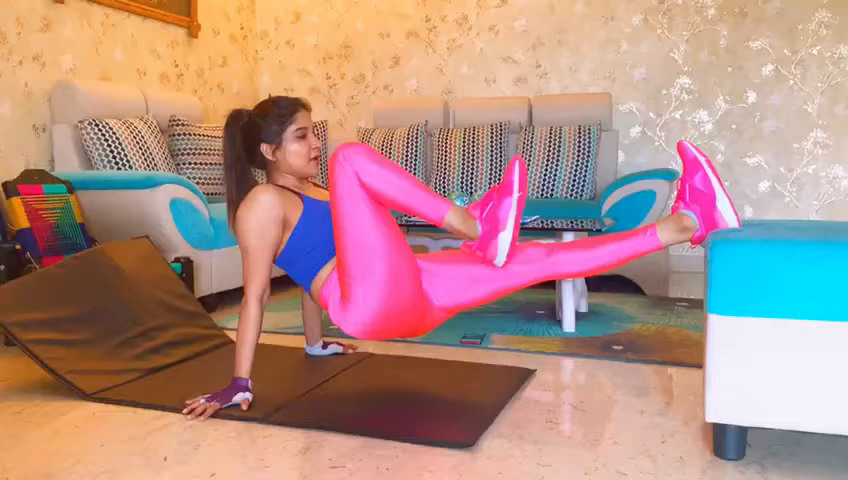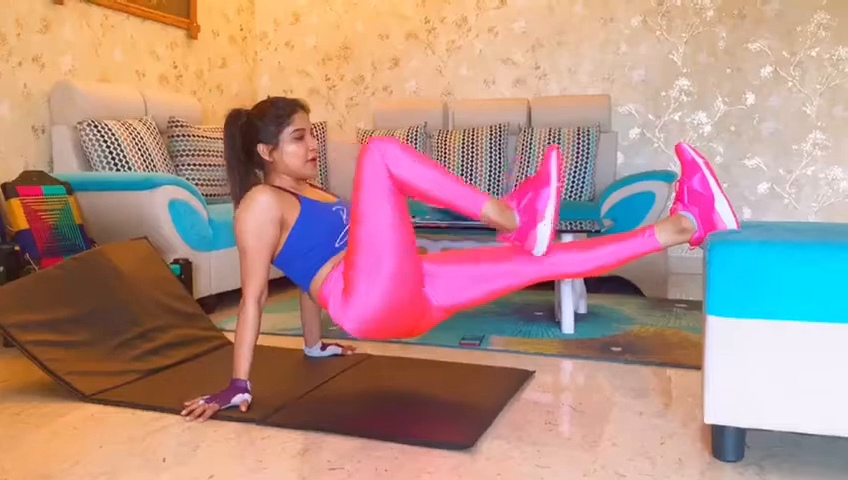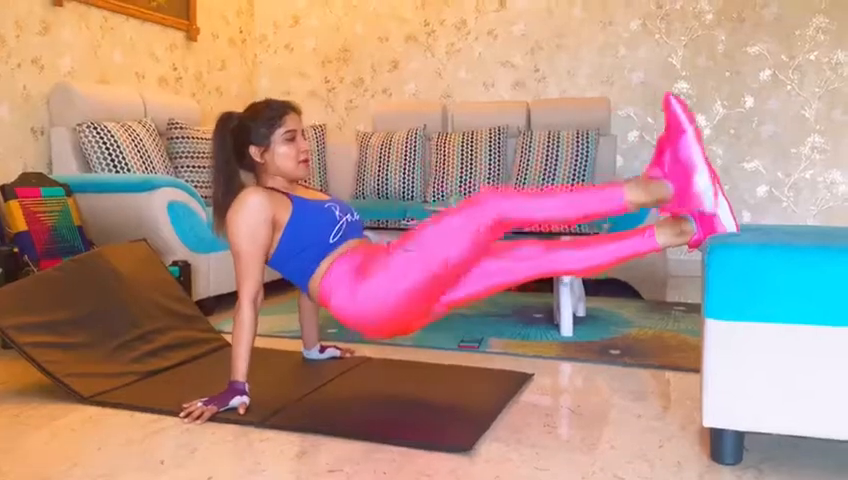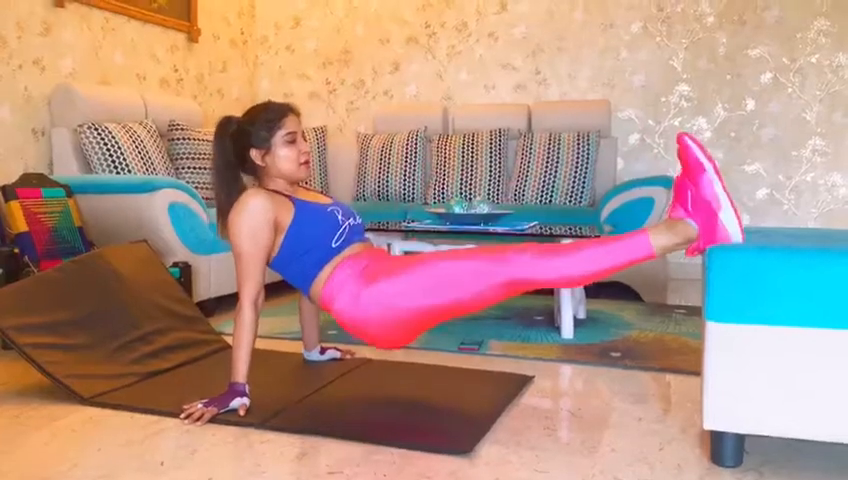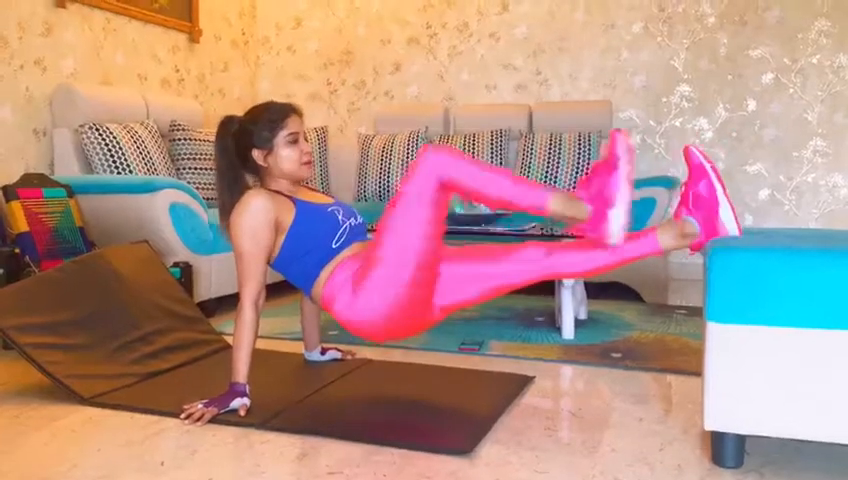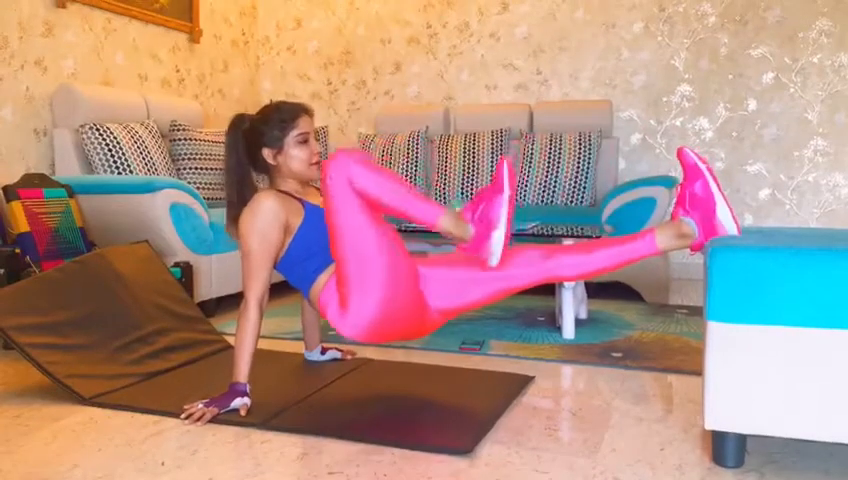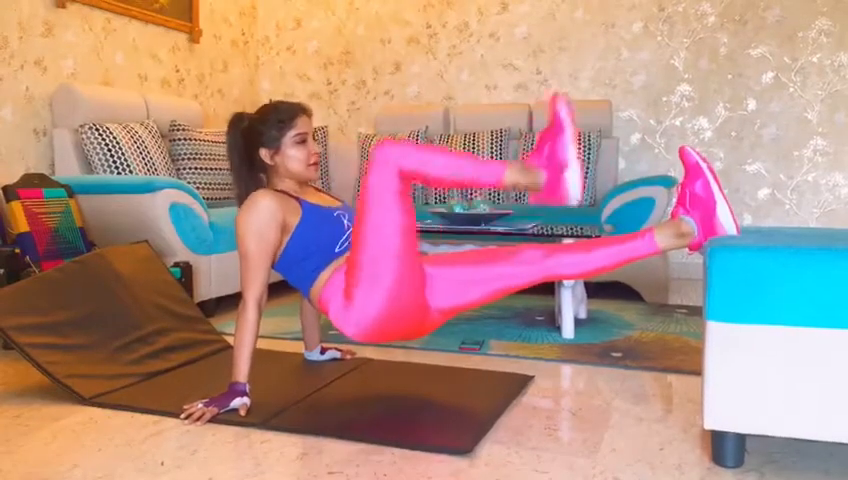
dt=0.3s
person 1, frame 1
left shoulder: (310, 192)
right shoulder: (263, 203)
right elbow: (255, 294)
left wrist: (316, 343)
right wrist: (238, 384)
left hip: (409, 291)
right hip: (375, 303)
left knee: (541, 257)
right knee: (353, 157)
left ankle: (686, 223)
right ankle: (473, 224)
person 1, frame 2
left shoulder: (307, 193)
right shoulder: (262, 203)
right elbow: (253, 296)
left wrist: (315, 344)
right wrist: (237, 384)
left hip: (407, 291)
right hip: (373, 301)
left knee: (540, 257)
right knee: (380, 151)
left ankle: (683, 225)
right ankle: (508, 215)
person 1, frame 3
left shoulder: (301, 193)
right shoulder: (254, 205)
right elbow: (249, 296)
left wrist: (313, 347)
right wrist: (236, 387)
left hip: (398, 290)
right hip: (371, 295)
left knee: (532, 251)
right knee: (490, 205)
left ankle: (680, 224)
right ankle: (656, 188)
person 1, frame 4
left shoulder: (302, 195)
right shoulder: (256, 206)
right elbow: (249, 299)
left wrist: (313, 348)
right wrist: (236, 389)
left hip: (397, 286)
right hip: (374, 302)
left knee: (530, 260)
right knee: (521, 266)
left ankle: (683, 227)
right ankle: (684, 228)
person 1, frame 5
left shoulder: (304, 194)
right shoulder: (258, 207)
right elbow: (250, 298)
left wrist: (314, 348)
right wrist: (236, 388)
left hip: (405, 294)
right hip: (376, 299)
left knee: (538, 255)
right knee: (435, 160)
left ankle: (685, 229)
right ankle: (580, 209)
person 1, frame 6
left shoulder: (311, 197)
right shoulder: (267, 208)
right elbow: (254, 299)
left wrist: (314, 349)
right wrist: (236, 388)
left hip: (407, 295)
right hip: (374, 306)
left knee: (536, 260)
right knee: (344, 166)
left ankle: (683, 230)
right ankle: (467, 226)
person 1, frame 7
left shoulder: (311, 196)
right shoulder: (264, 207)
right elbow: (252, 298)
left wrist: (314, 349)
right wrist: (237, 388)
left hip: (405, 296)
right hip: (372, 305)
left knee: (538, 257)
right knee: (389, 153)
left ankle: (682, 229)
right ankle: (535, 175)
